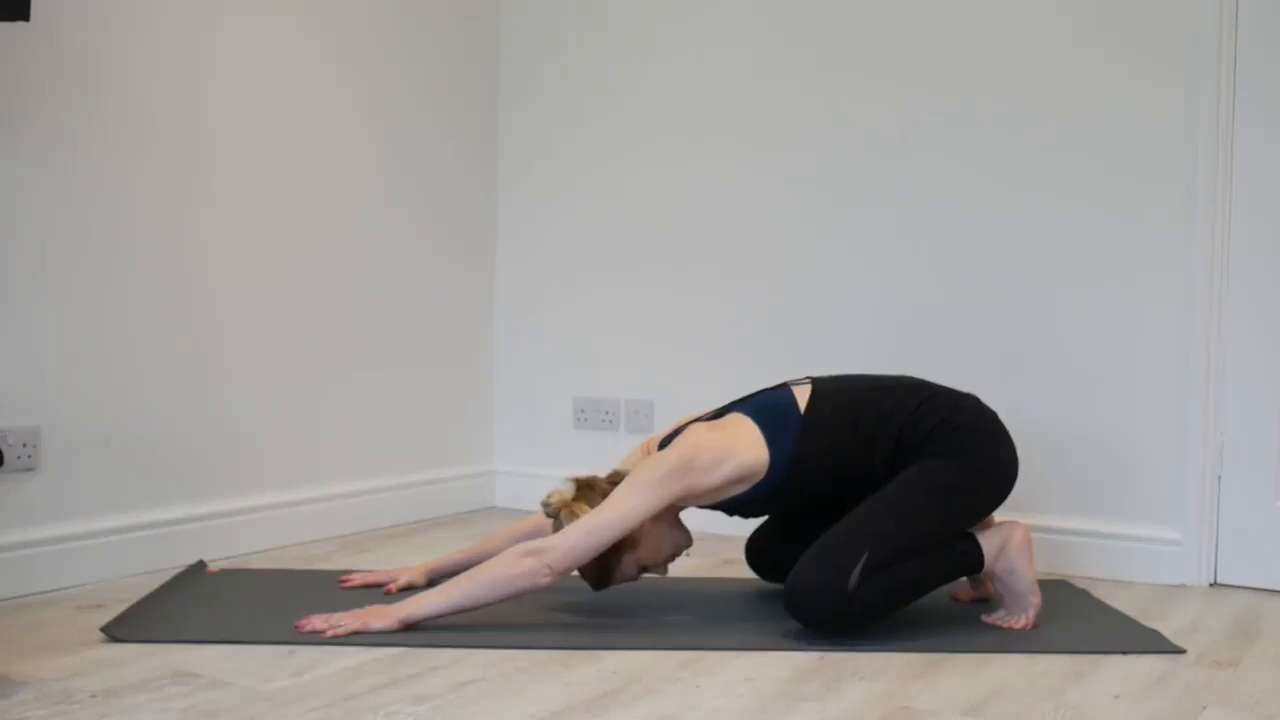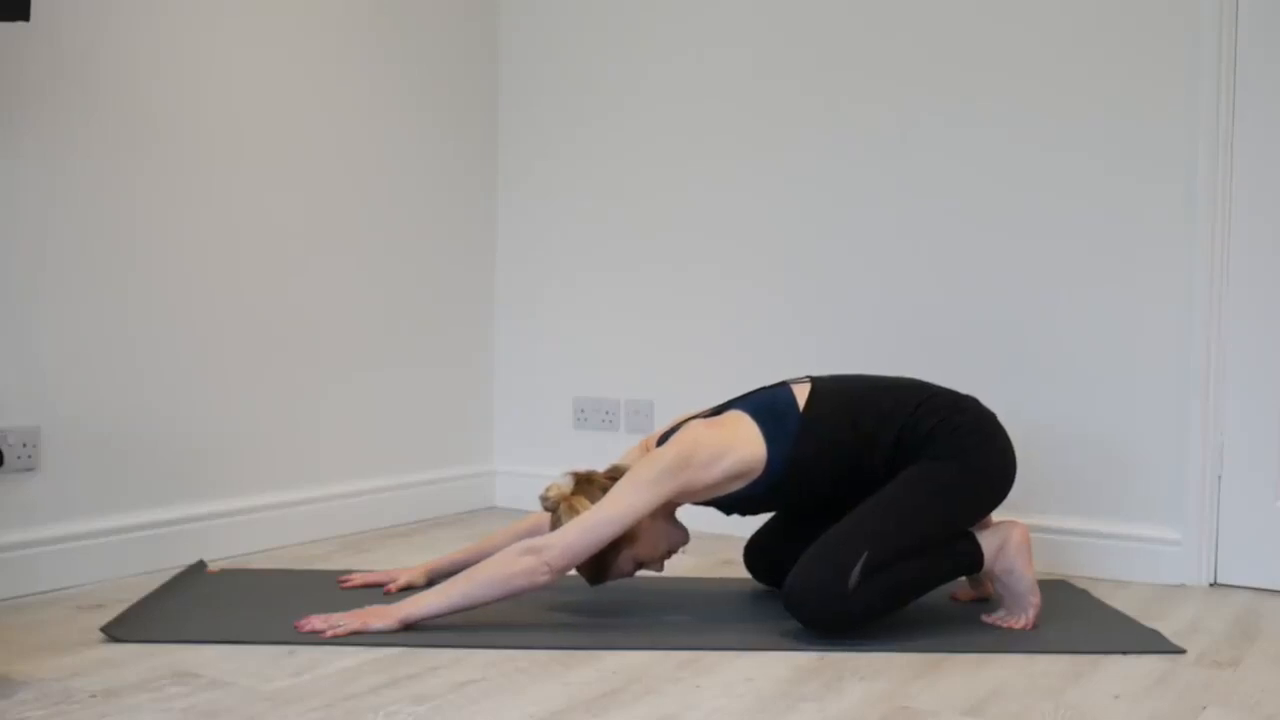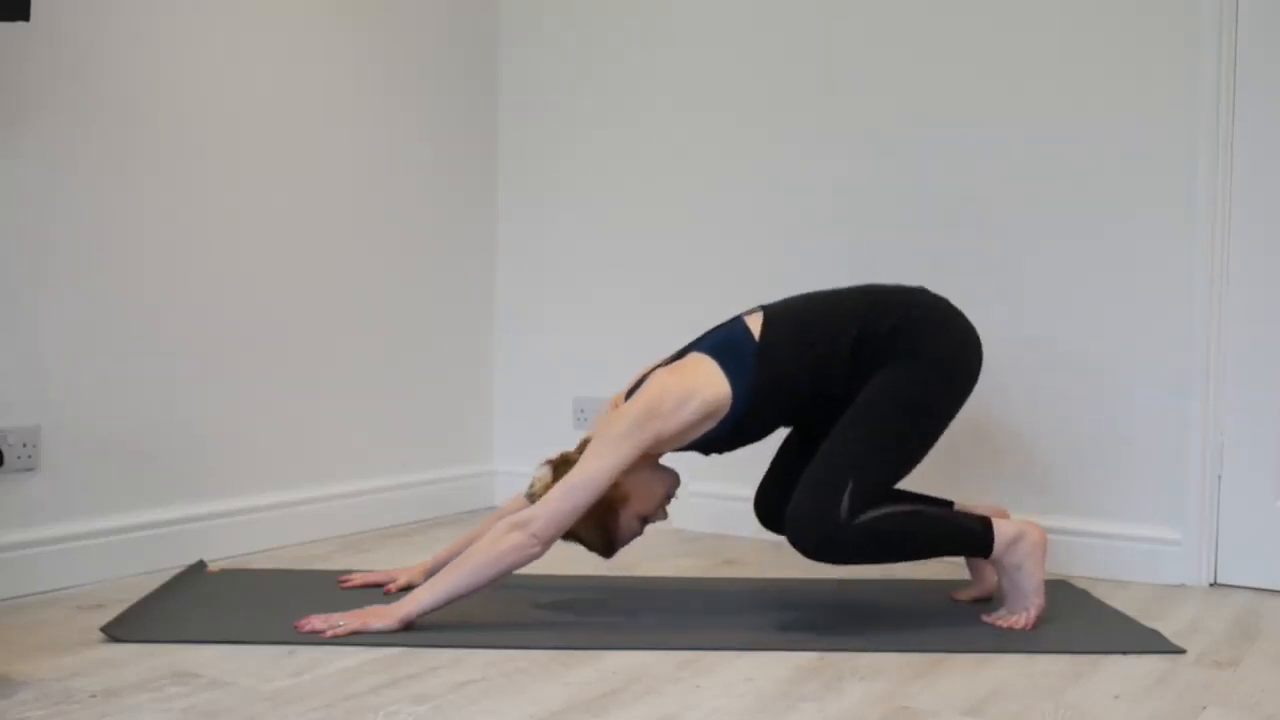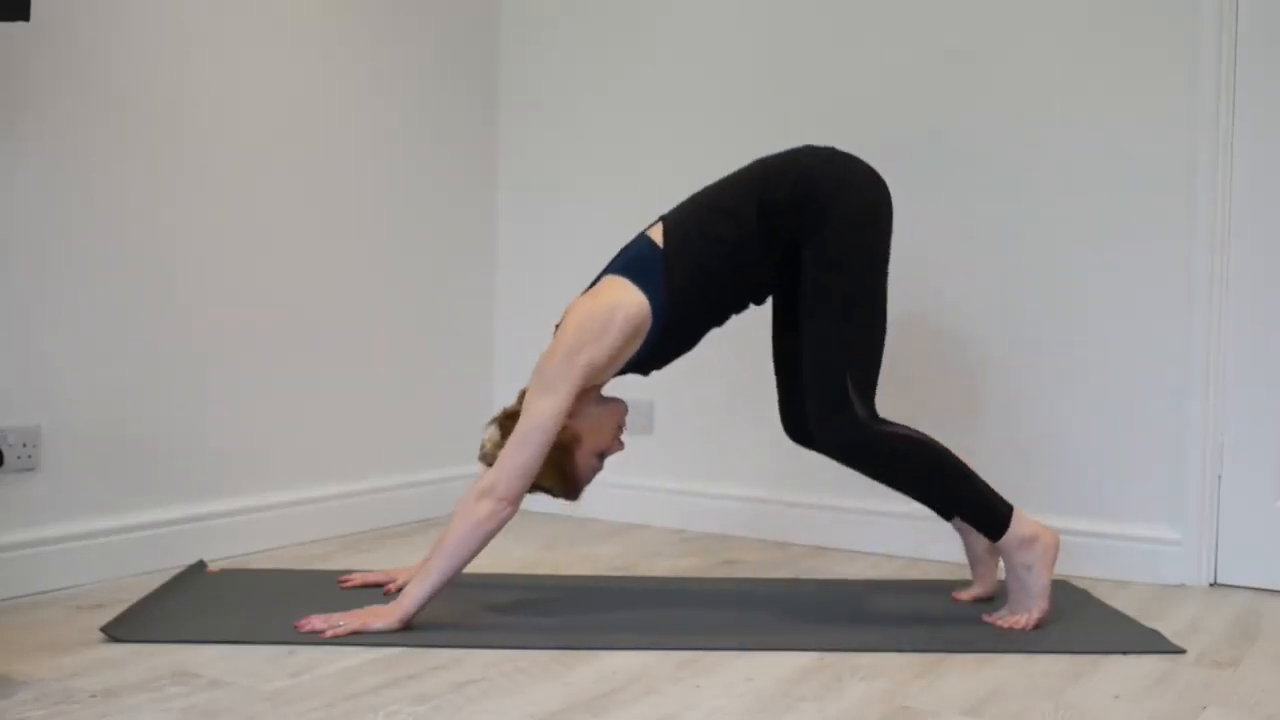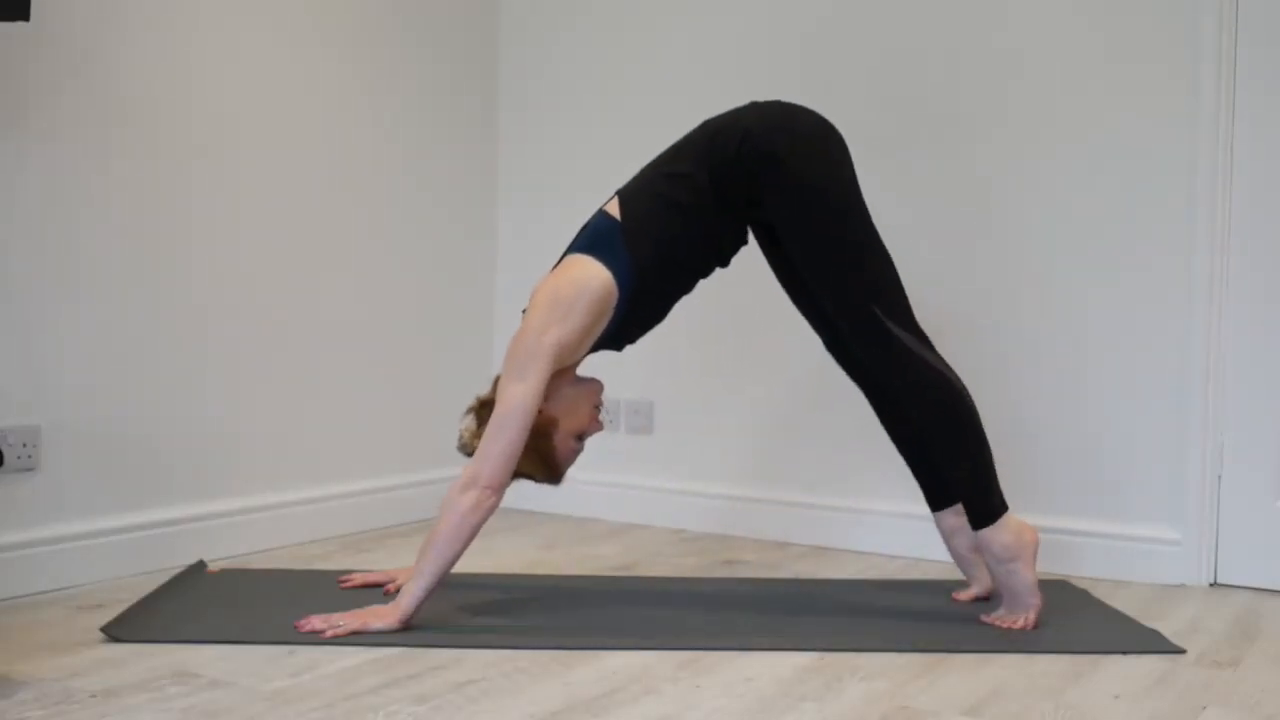
dt=1s
person 1, frame 1
left shoulder: (679, 471)
right shoulder: (658, 456)
left elbow: (541, 563)
right elbow: (550, 529)
left wrist: (400, 615)
right wrist: (428, 570)
left hip: (961, 444)
right hip: (905, 443)
left knee: (819, 599)
right knee: (772, 558)
left ankle: (989, 550)
right ankle: (951, 532)
person 1, frame 2
left shoulder: (681, 465)
right shoulder: (659, 455)
left elbow: (540, 559)
right elbow: (547, 523)
left wrist: (402, 614)
right wrist: (428, 570)
left hip: (959, 445)
right hip: (904, 445)
left knee: (820, 598)
right knee: (770, 562)
left ankle: (990, 548)
right ankle: (955, 533)
person 1, frame 3
left shoulder: (650, 418)
right shoulder: (639, 413)
left elbow: (529, 533)
right elbow: (531, 504)
left wrist: (402, 611)
right wrist: (422, 569)
left hip: (921, 343)
right hip: (878, 351)
left knee: (819, 527)
right knee: (779, 509)
left ankle: (1003, 538)
right ankle: (973, 520)
person 1, frame 4
left shoulder: (576, 356)
right shoulder: (577, 356)
left elbow: (497, 494)
right elbow: (497, 485)
left wrist: (401, 610)
right wrist: (421, 571)
left hip: (826, 201)
right hip: (798, 220)
left knee: (839, 422)
right knee: (807, 422)
left ankle: (1018, 536)
right ankle: (977, 526)
person 1, frame 5
left shoulder: (547, 340)
right shoulder: (551, 341)
left elbow: (482, 482)
right elbow: (485, 479)
left wrist: (401, 608)
right wrist: (419, 570)
left hip: (774, 154)
right hip: (756, 170)
left knee: (881, 343)
right knee: (865, 352)
left ankle: (998, 533)
right ankle: (969, 533)
